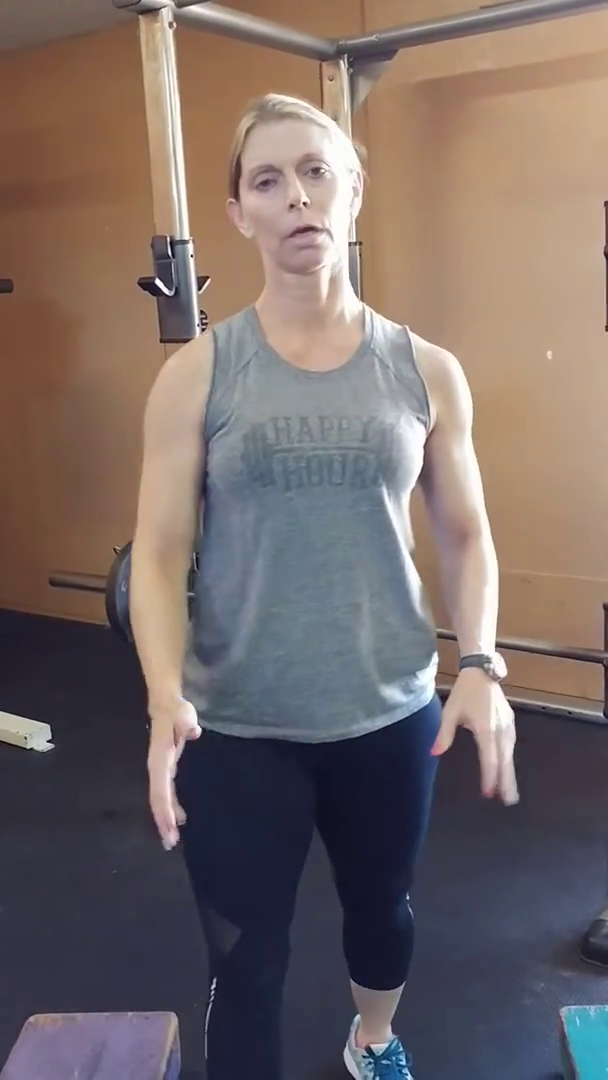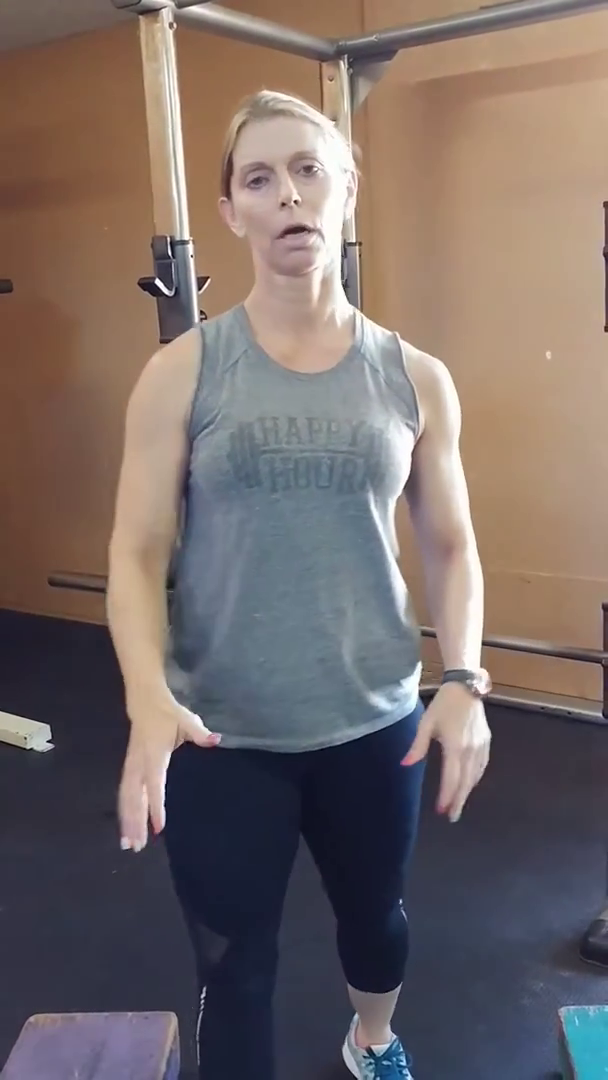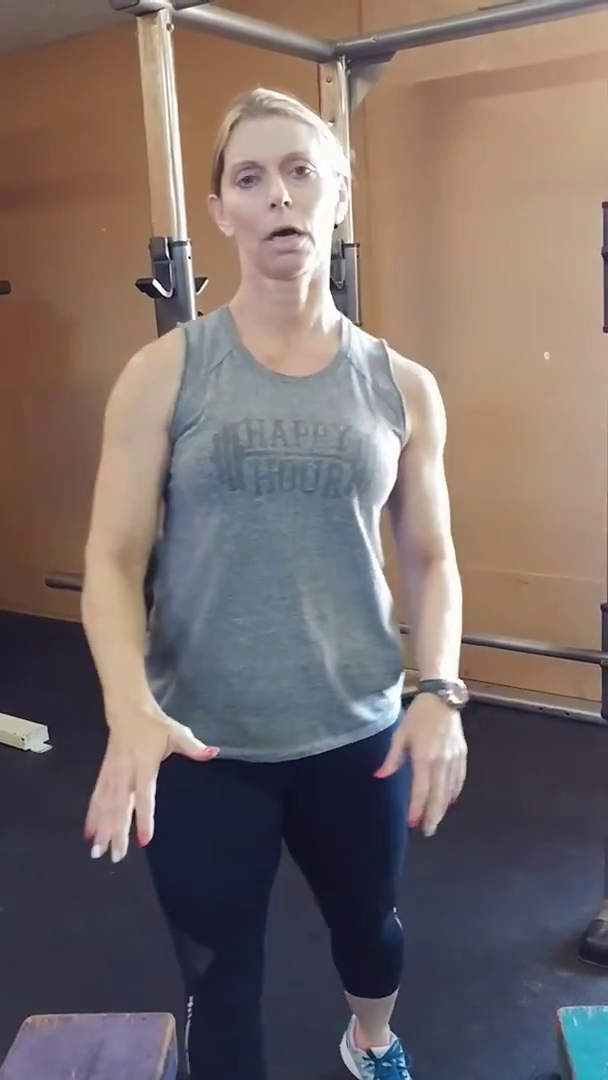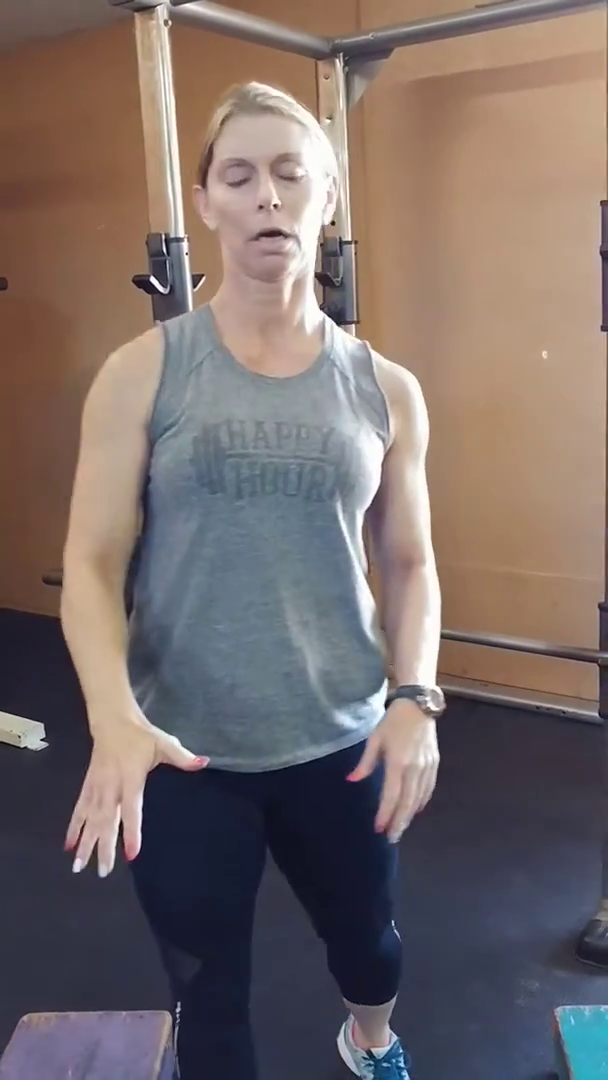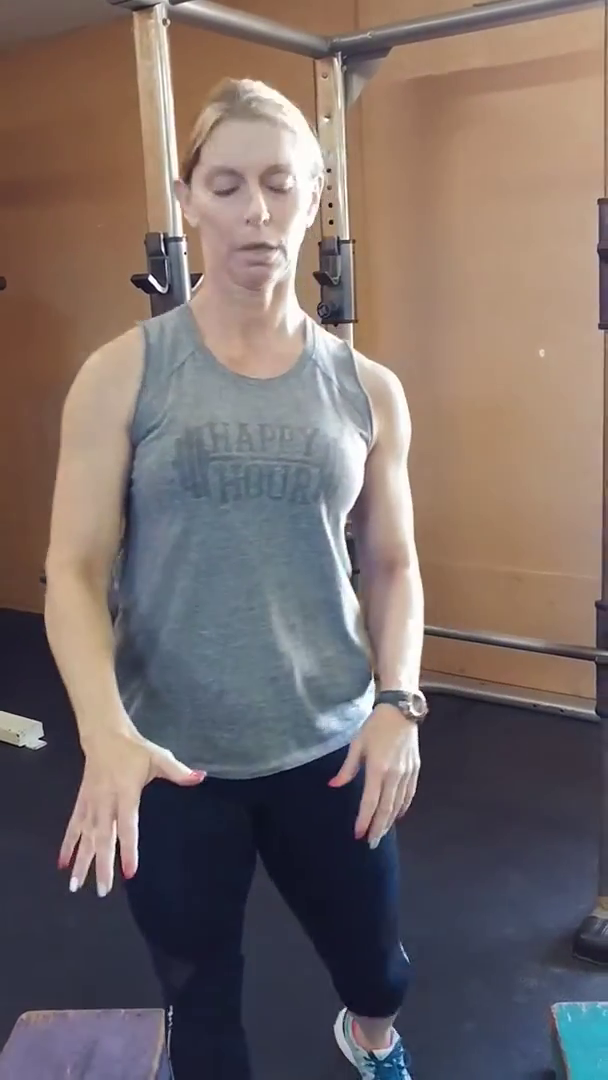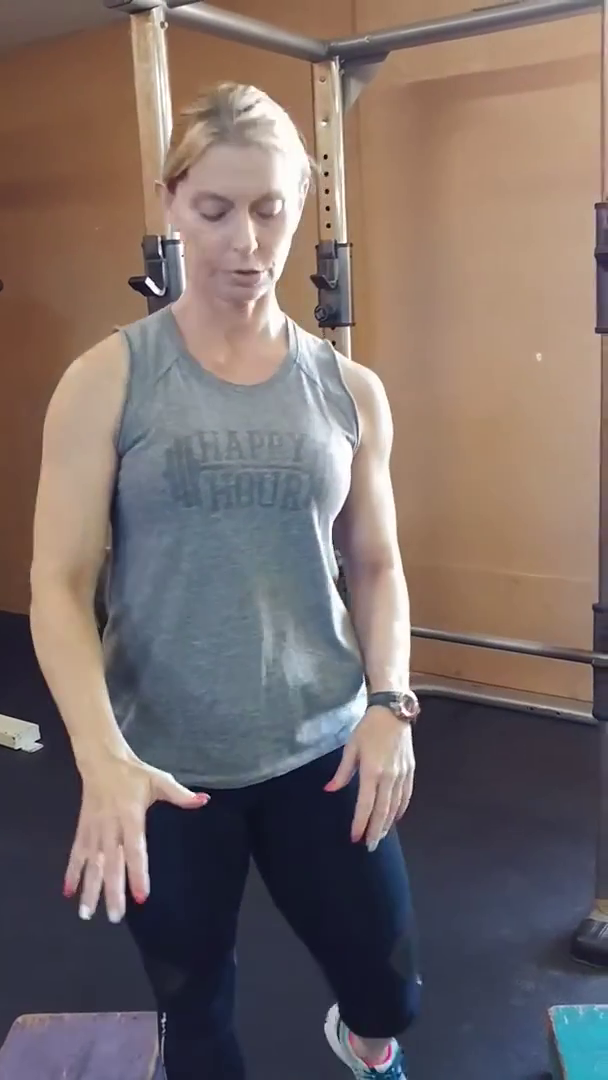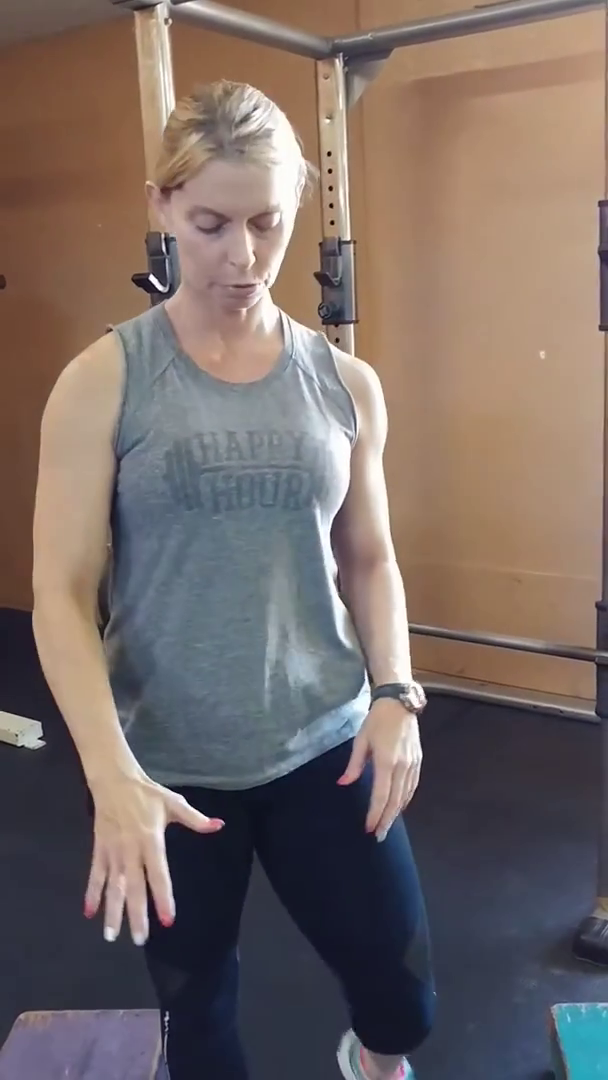
dt=0.1s
person 1, frame 1
left shoulder: (427, 372)
right shoulder: (197, 374)
left elbow: (465, 534)
right elbow: (156, 556)
left wrist: (480, 667)
right wrist: (166, 699)
left hip: (390, 712)
right hip: (239, 726)
left knee: (383, 906)
right knee: (246, 964)
person 1, frame 2
left shoulder: (415, 379)
right shoulder: (183, 372)
left elbow: (449, 546)
right elbow: (135, 555)
left wrist: (462, 679)
right wrist: (148, 700)
left hip: (375, 720)
right hip: (221, 735)
left knee: (375, 913)
right knee: (235, 972)
person 1, frame 3
left shoulder: (402, 386)
right shoulder: (164, 374)
left elbow: (430, 560)
right elbow: (111, 561)
left wrist: (439, 691)
right wrist: (129, 709)
left hip: (357, 731)
right hip: (200, 744)
left knee: (369, 924)
right knee: (221, 984)
person 1, frame 4
left shoulder: (385, 389)
right shoulder: (142, 372)
left elbow: (410, 565)
right elbow: (89, 564)
left wrist: (414, 696)
right wrist: (113, 716)
left hip: (338, 739)
right hip: (183, 750)
left knee: (364, 933)
right knee: (210, 992)
person 1, frame 5
left shoulder: (367, 390)
right shoulder: (122, 374)
left elbow: (392, 567)
right elbow: (73, 571)
left wrist: (398, 702)
right wrist: (106, 734)
left hip: (327, 745)
right hip: (167, 757)
left knee: (375, 963)
person 1, frame 6
left shoulder: (350, 390)
right shoulder: (106, 380)
left elbow: (376, 567)
right elbow: (58, 584)
left wrist: (390, 703)
right wrist: (101, 754)
left hip: (320, 751)
right hip: (162, 766)
left knee: (385, 983)
person 1, frame 7
left shoulder: (347, 385)
right shoulder: (101, 382)
right elbow: (61, 594)
left wrist: (396, 694)
right wrist: (112, 772)
left hip: (323, 747)
right hip: (163, 765)
left knee: (400, 990)
